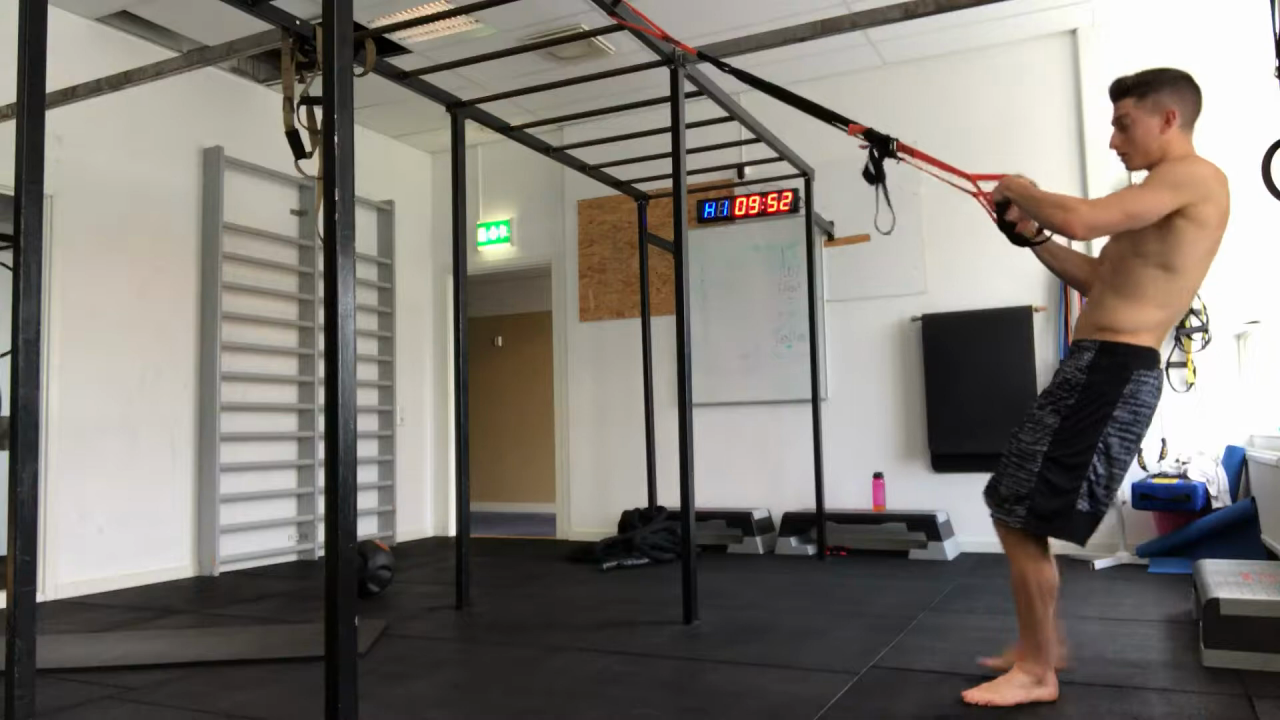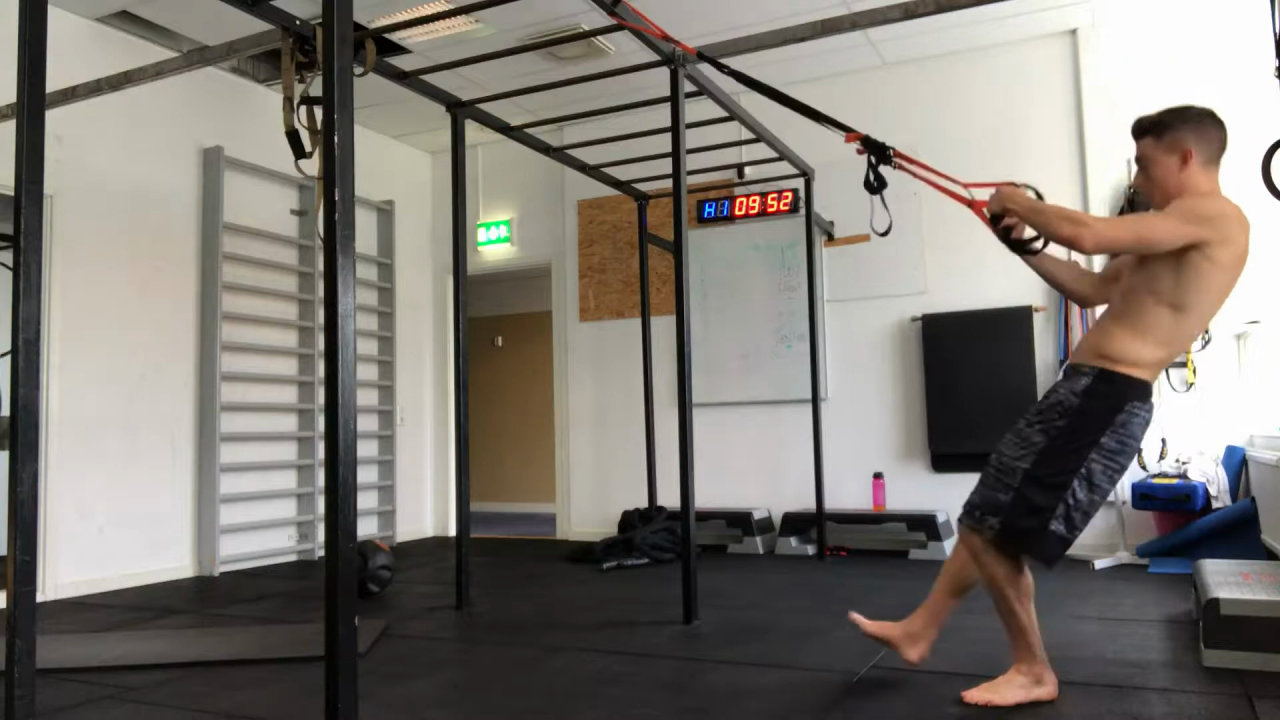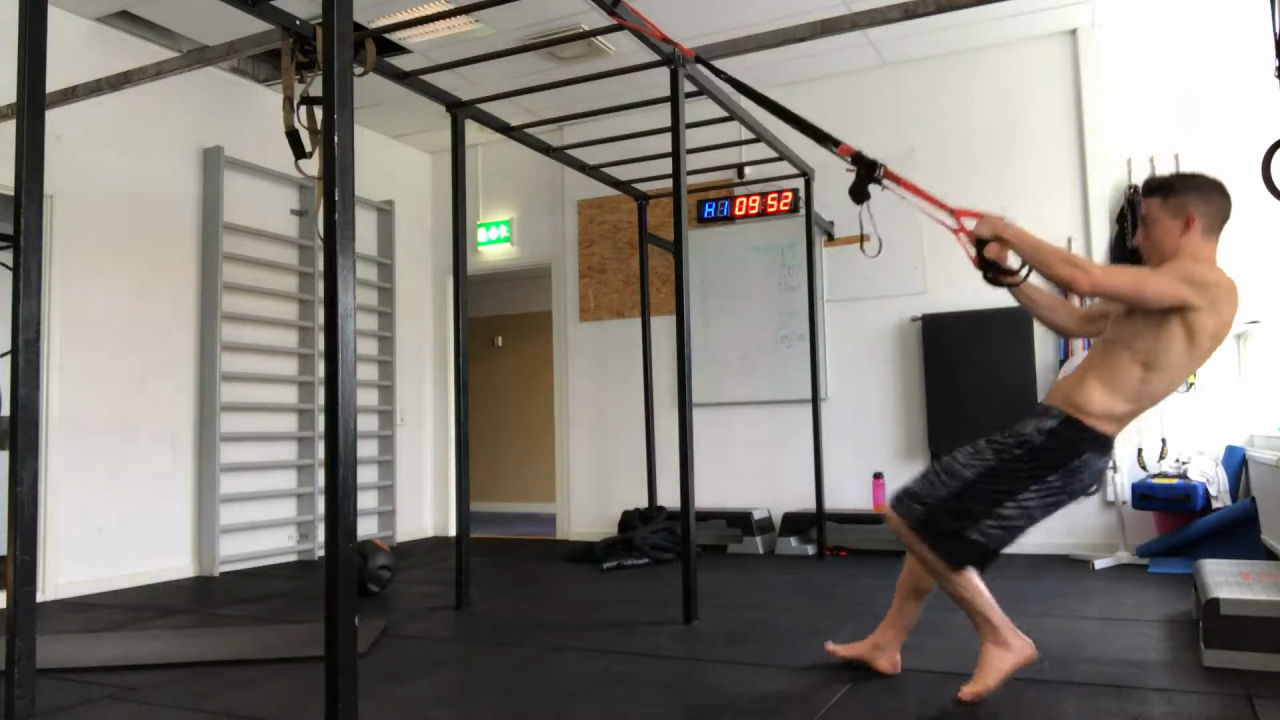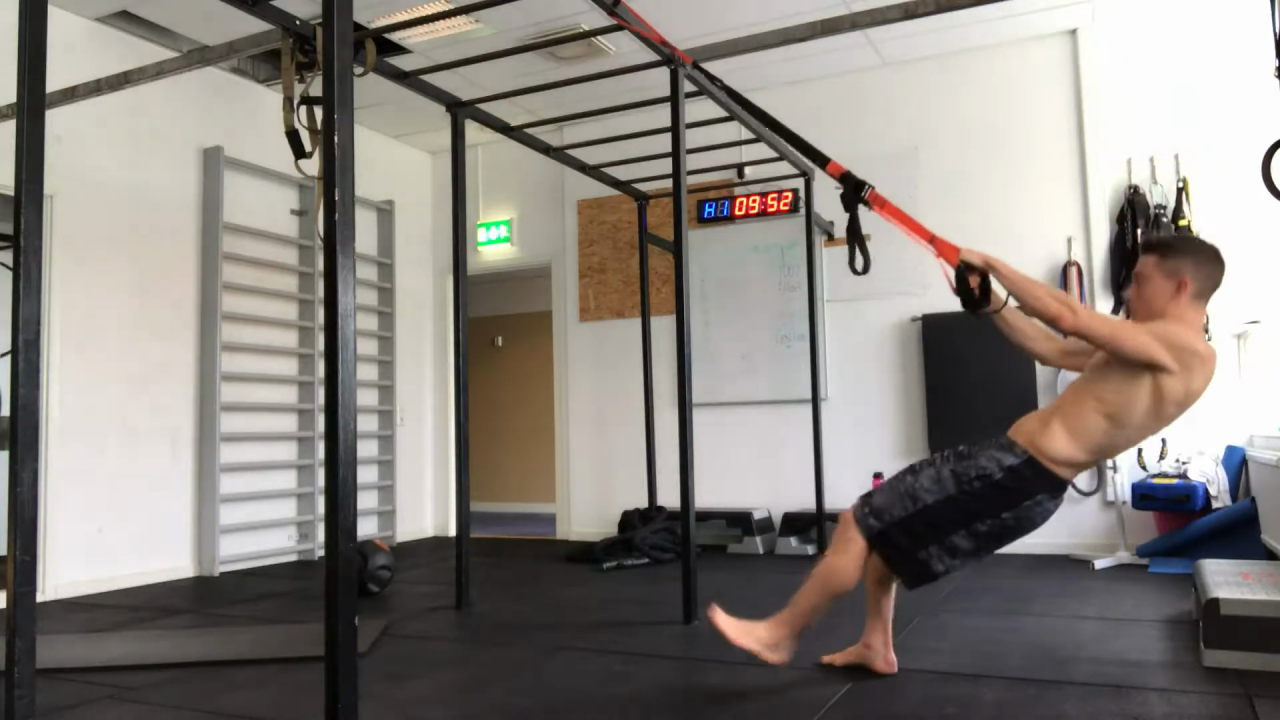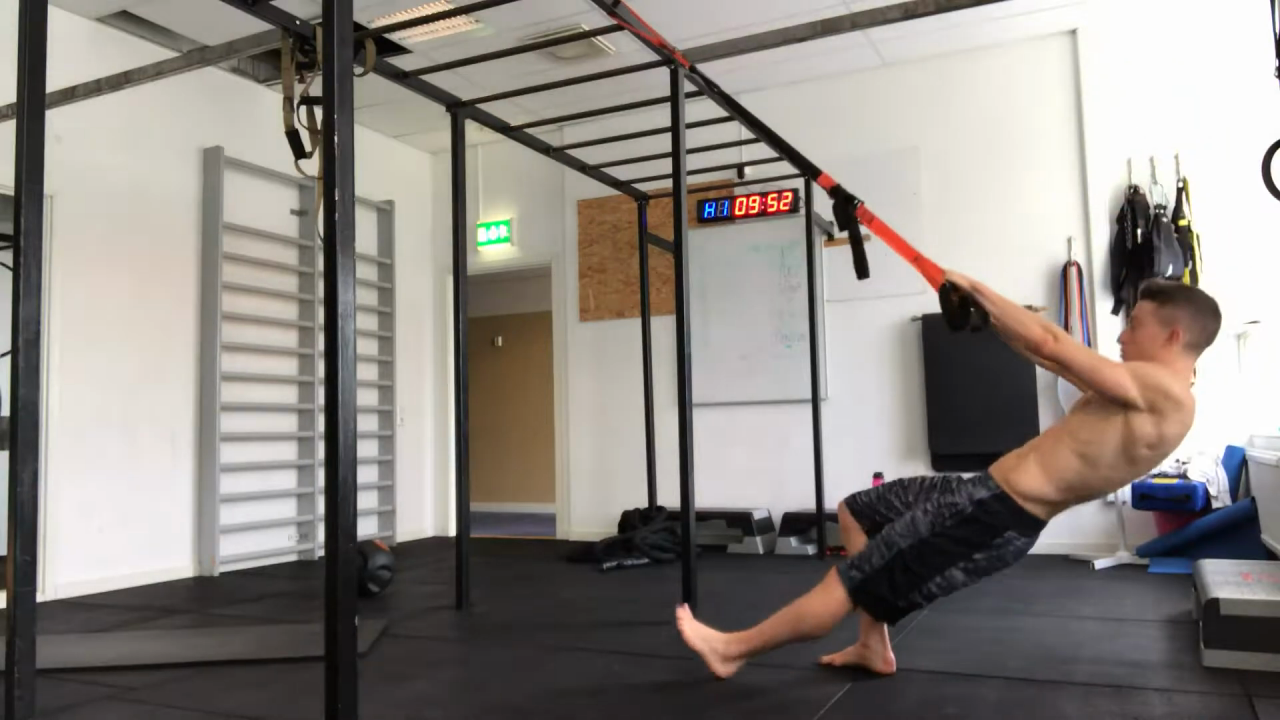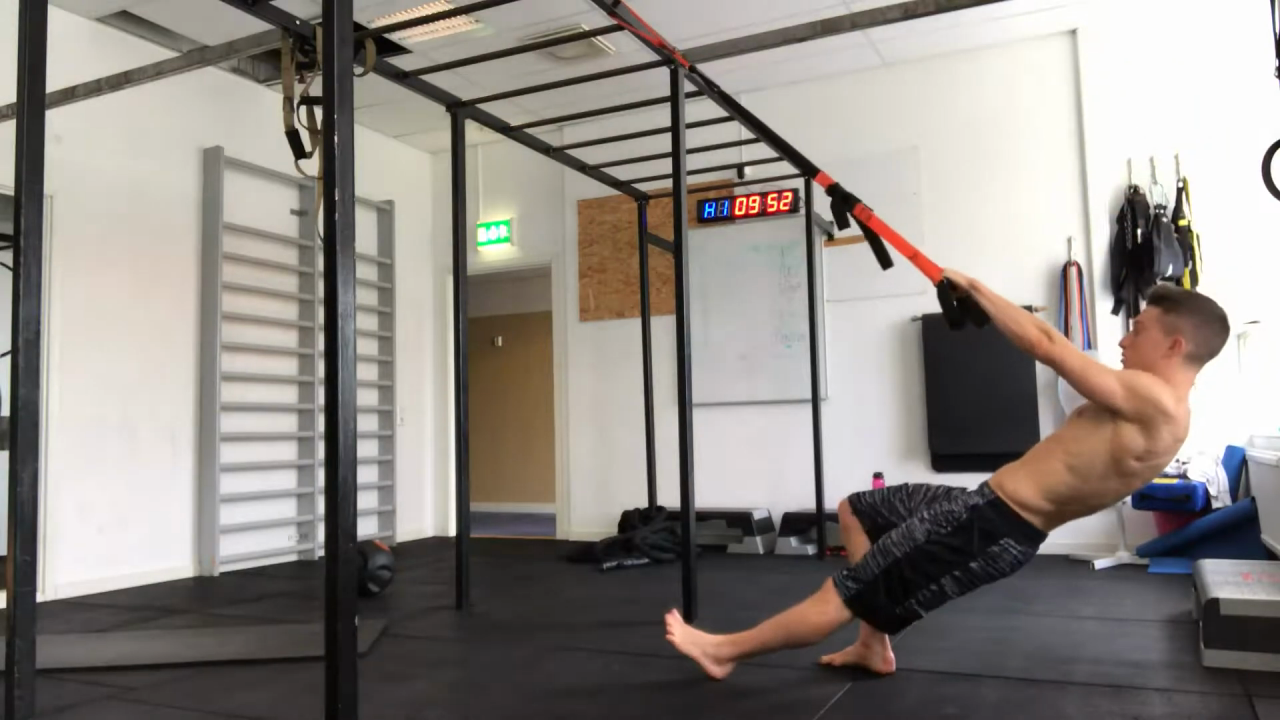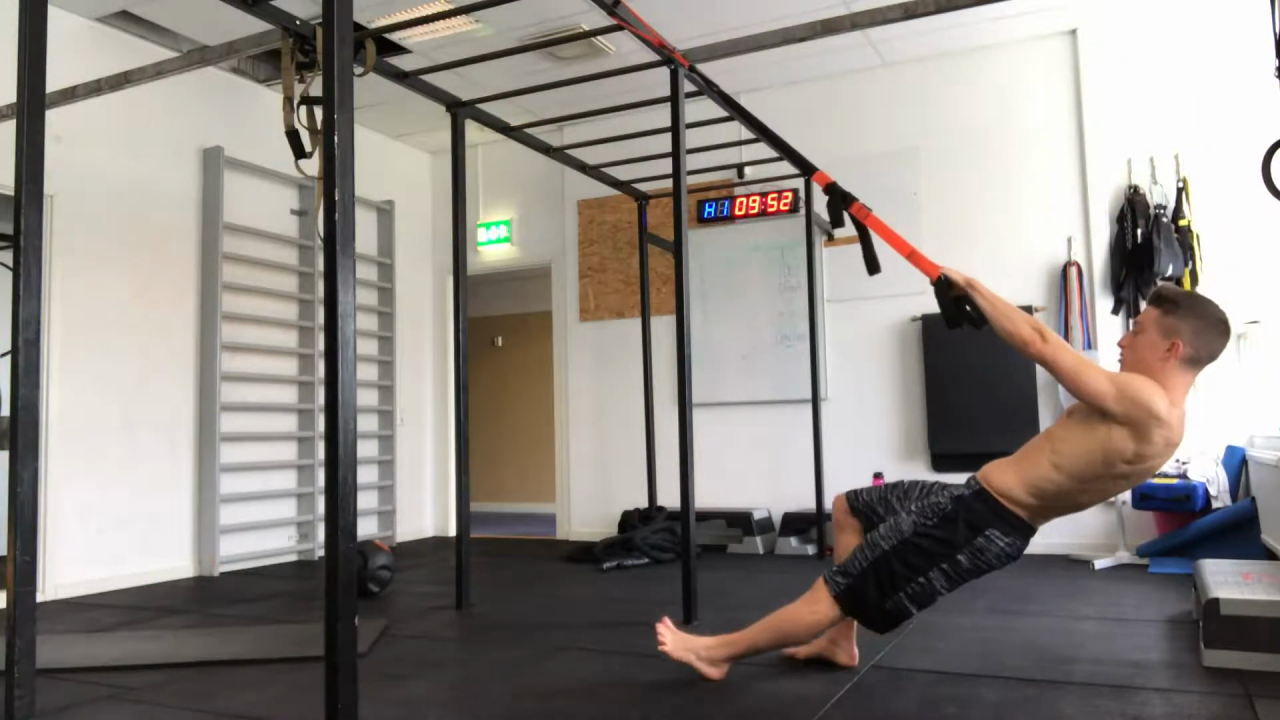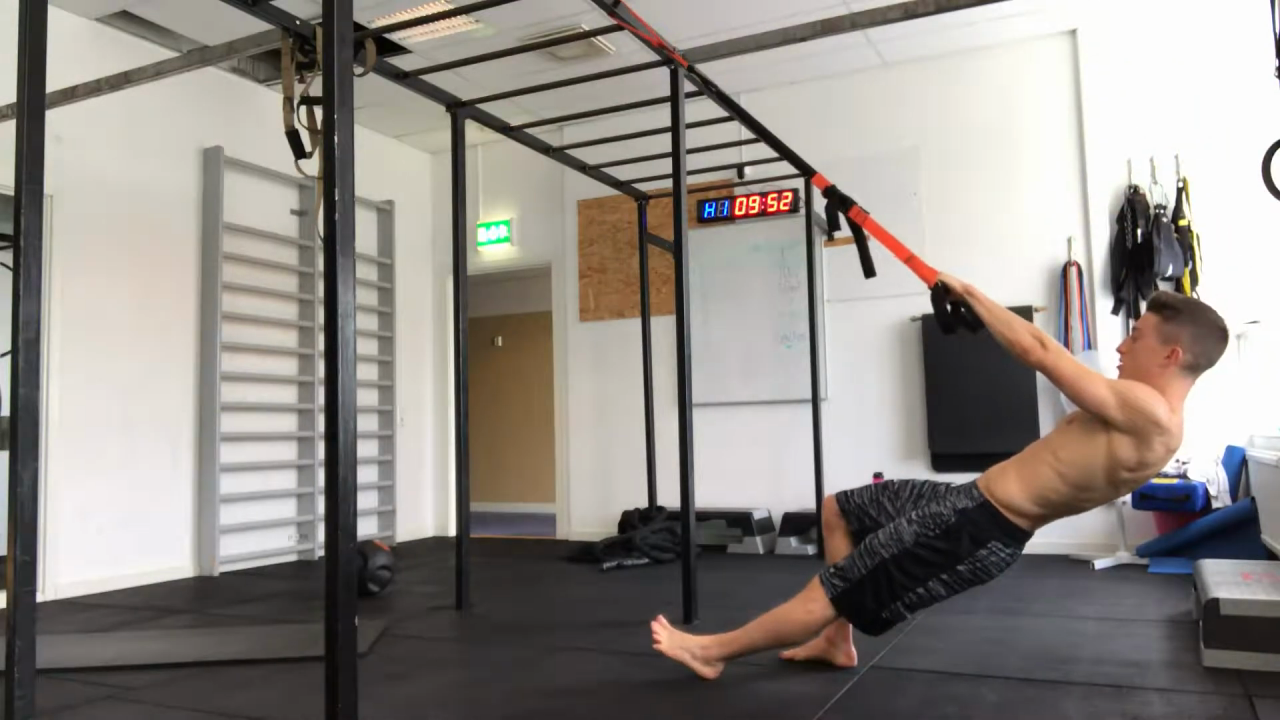
dt=0.3s
person 1, frame 1
left shoulder: (1195, 177)
right shoulder: (1166, 194)
left elbow: (1078, 220)
right elbow: (1097, 278)
left wrist: (1021, 190)
right wrist: (1032, 233)
left hip: (1112, 370)
right hip: (1101, 367)
left knee: (1022, 518)
right knee: (1015, 507)
left ankle: (1036, 671)
right ankle: (1034, 645)
person 1, frame 2
left shoulder: (1215, 215)
right shoulder: (1180, 234)
left elbow: (1088, 235)
right elbow: (1091, 288)
left wrist: (1019, 200)
right wrist: (1024, 243)
left hip: (1102, 398)
right hip: (1091, 393)
left knee: (995, 531)
right knee: (983, 518)
left ankle: (1032, 672)
right ankle: (916, 632)
person 1, frame 3
left shoulder: (1207, 285)
right shoulder: (1171, 290)
left elbow: (1080, 278)
right elbow: (1075, 320)
left wrist: (1007, 232)
right wrist: (1008, 273)
left hip: (1063, 441)
right hip: (1058, 433)
left knee: (911, 514)
right knee: (933, 523)
left ankle: (1002, 639)
right ankle: (885, 644)
person 1, frame 4
left shoulder: (1187, 349)
right shoulder: (1155, 350)
left elbow: (1066, 317)
right elbow: (1050, 347)
left wrist: (992, 264)
right wrist: (989, 300)
left hip: (1020, 479)
right hip: (1012, 459)
left knee: (857, 530)
right knee: (875, 512)
left ankle: (780, 636)
right ankle: (876, 643)
person 1, frame 5
left shoulder: (1165, 394)
right shoulder: (1145, 393)
left elbow: (1050, 344)
right elbow: (1050, 356)
left wrist: (975, 287)
right wrist: (981, 309)
left hip: (994, 516)
right hip: (992, 498)
left knee: (844, 584)
right knee: (856, 512)
left ankle: (733, 649)
right ankle: (874, 647)
person 1, frame 6
left shoulder: (1154, 401)
right shoulder: (1151, 407)
left elbow: (1045, 344)
right elbow: (1055, 349)
left wrist: (973, 286)
right wrist: (979, 302)
left hip: (991, 527)
right hip: (993, 513)
left knee: (838, 596)
right knee: (854, 510)
left ankle: (724, 651)
right ankle: (874, 646)
person 1, frame 7
left shoulder: (1145, 404)
right shoulder: (1153, 410)
left elbow: (1037, 343)
right elbow: (1049, 347)
left wrist: (969, 284)
right wrist: (976, 299)
left hip: (980, 519)
right hip: (986, 509)
left knee: (830, 594)
right knee: (849, 508)
left ankle: (718, 651)
right ankle: (841, 641)
person 1, frame 8
left shoulder: (1148, 413)
right shoulder: (1143, 416)
left elbow: (1039, 352)
left wrist: (967, 291)
left hip: (976, 529)
right hip: (974, 504)
left knee: (825, 594)
right knee: (836, 509)
left ankle: (712, 651)
right ankle: (837, 641)
